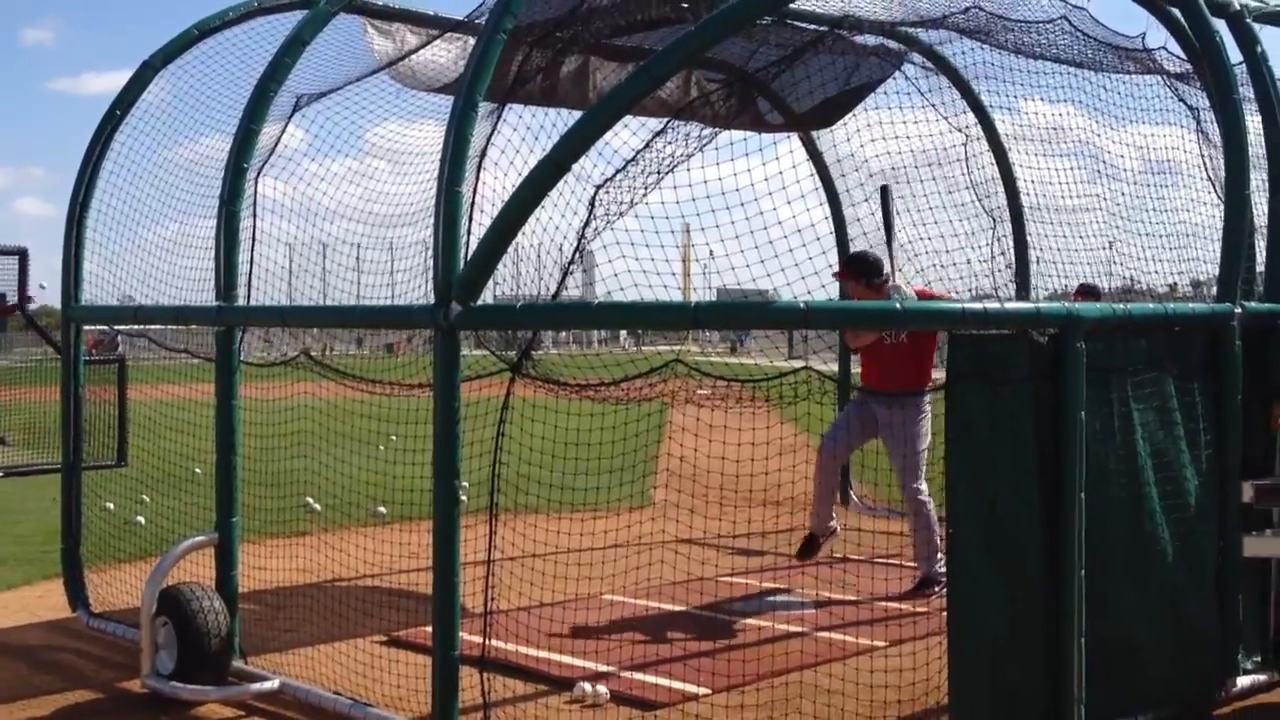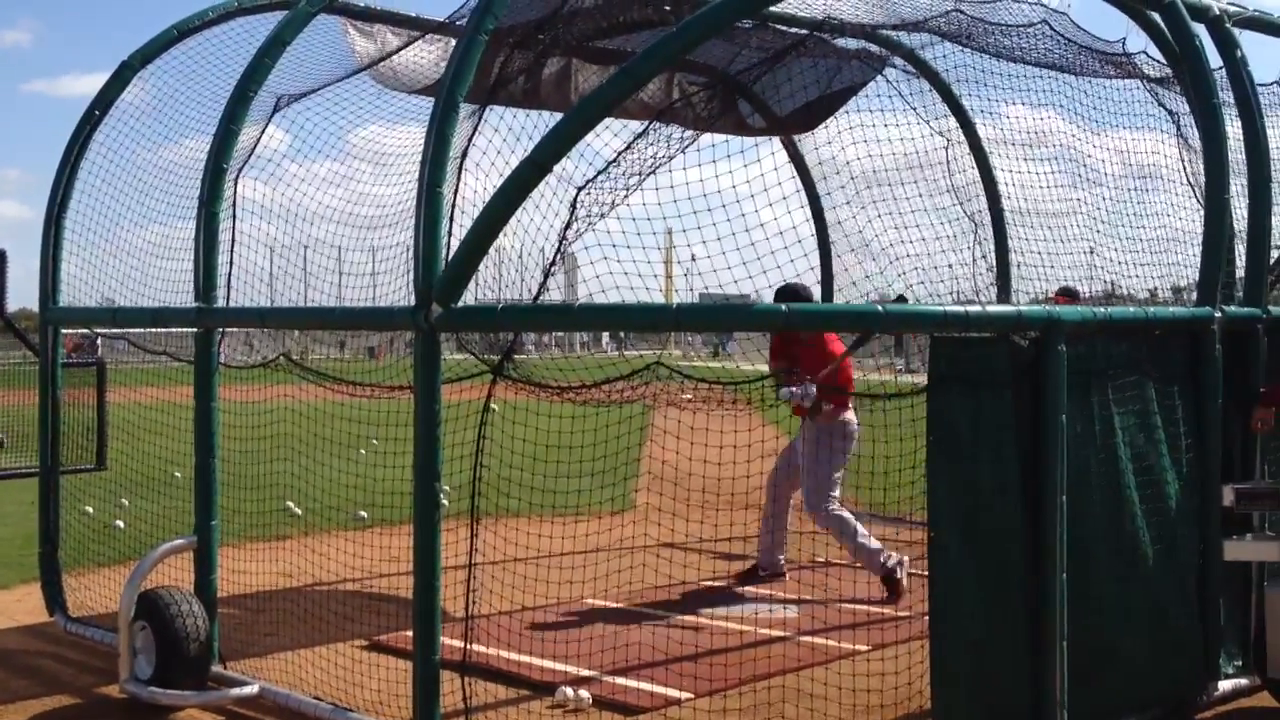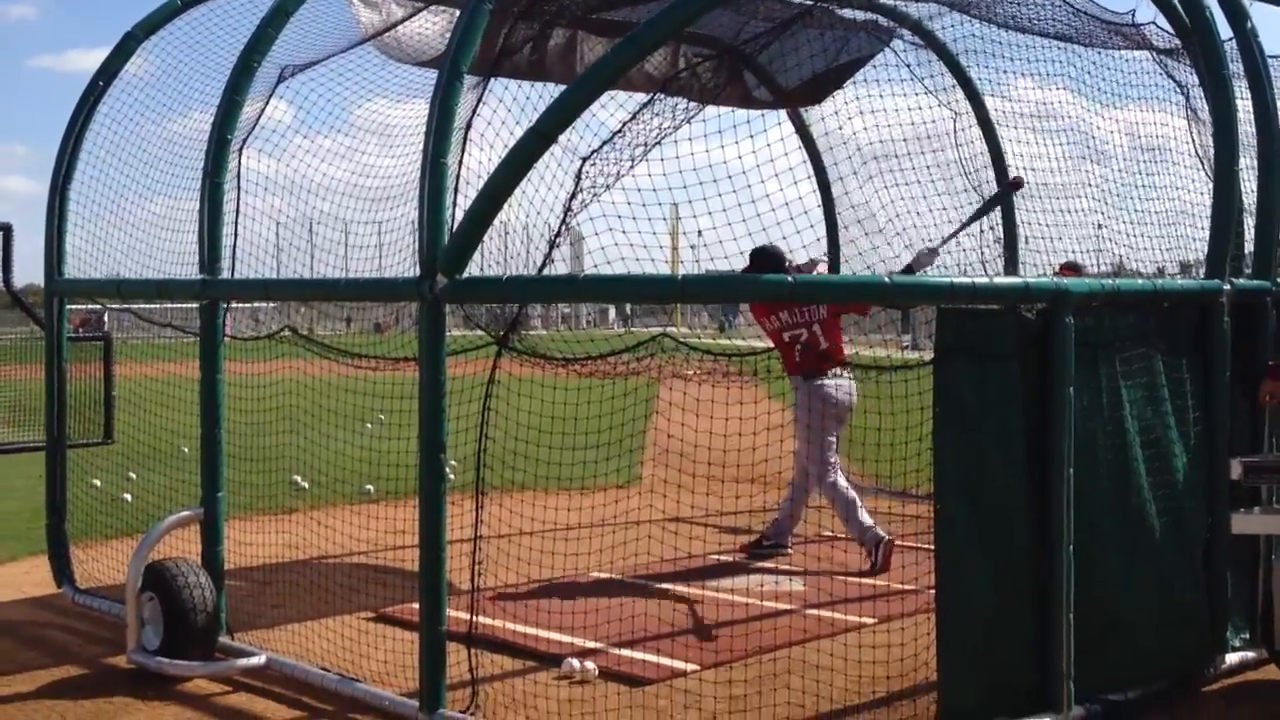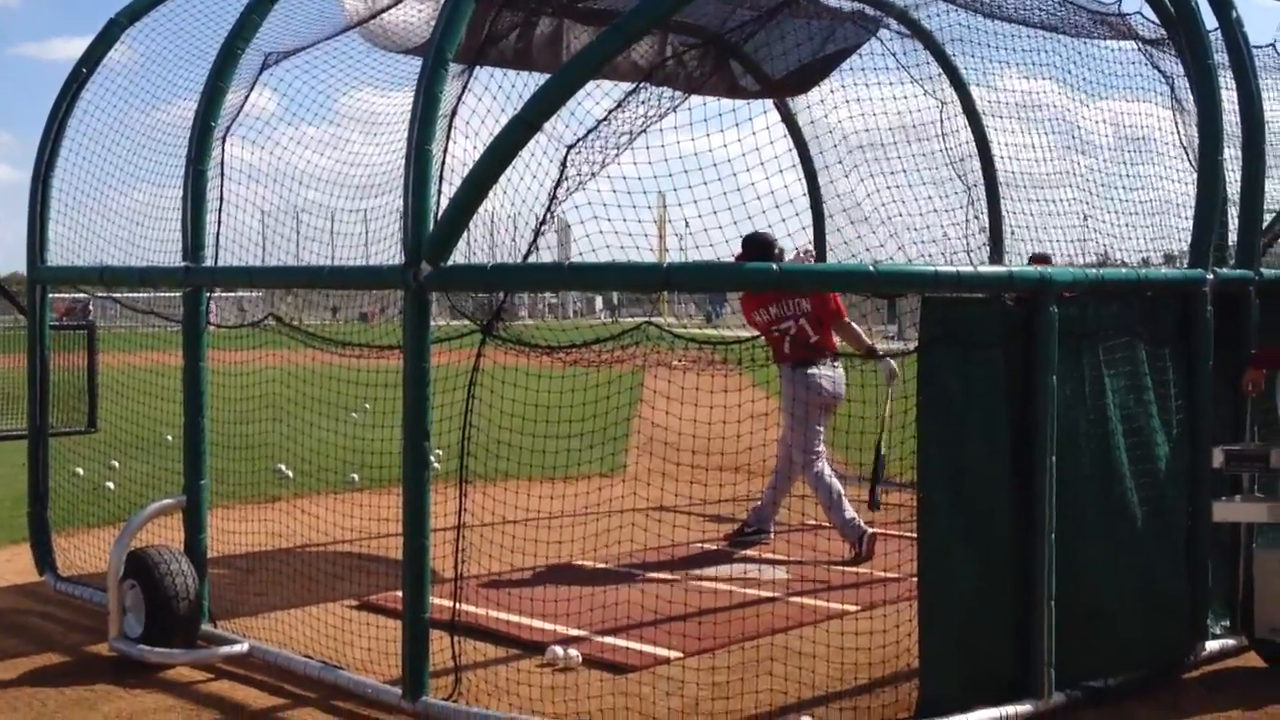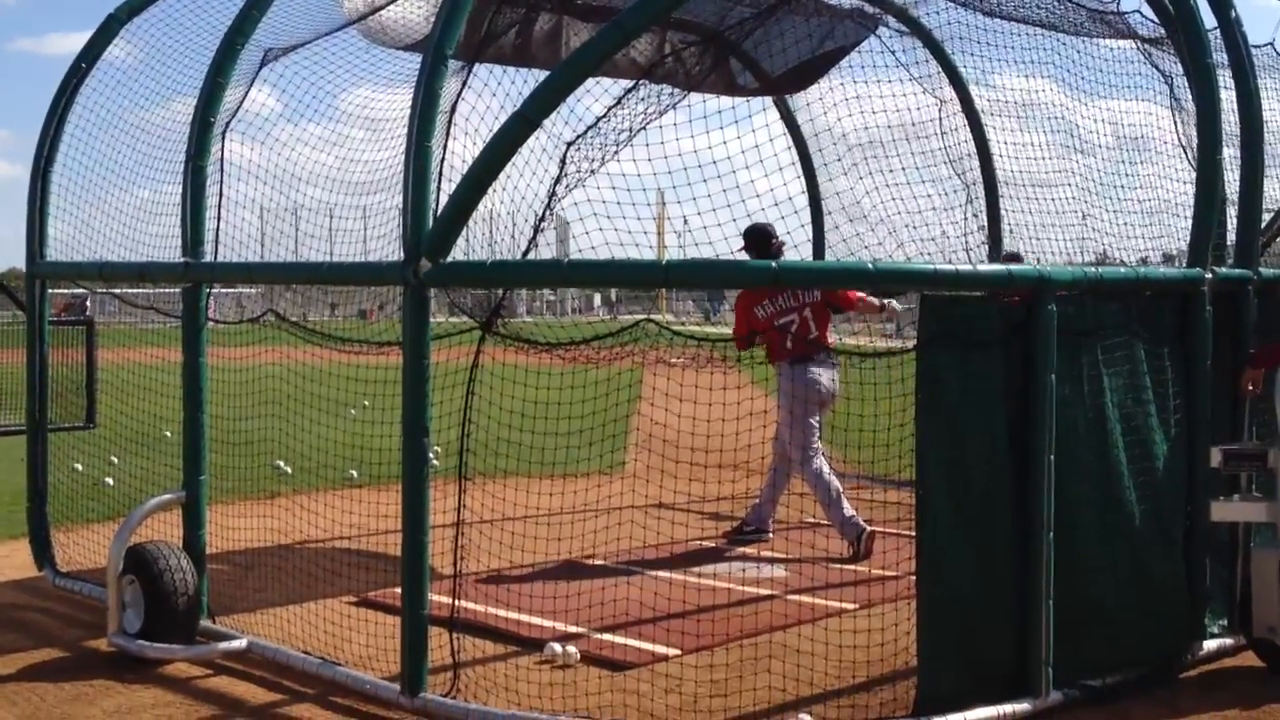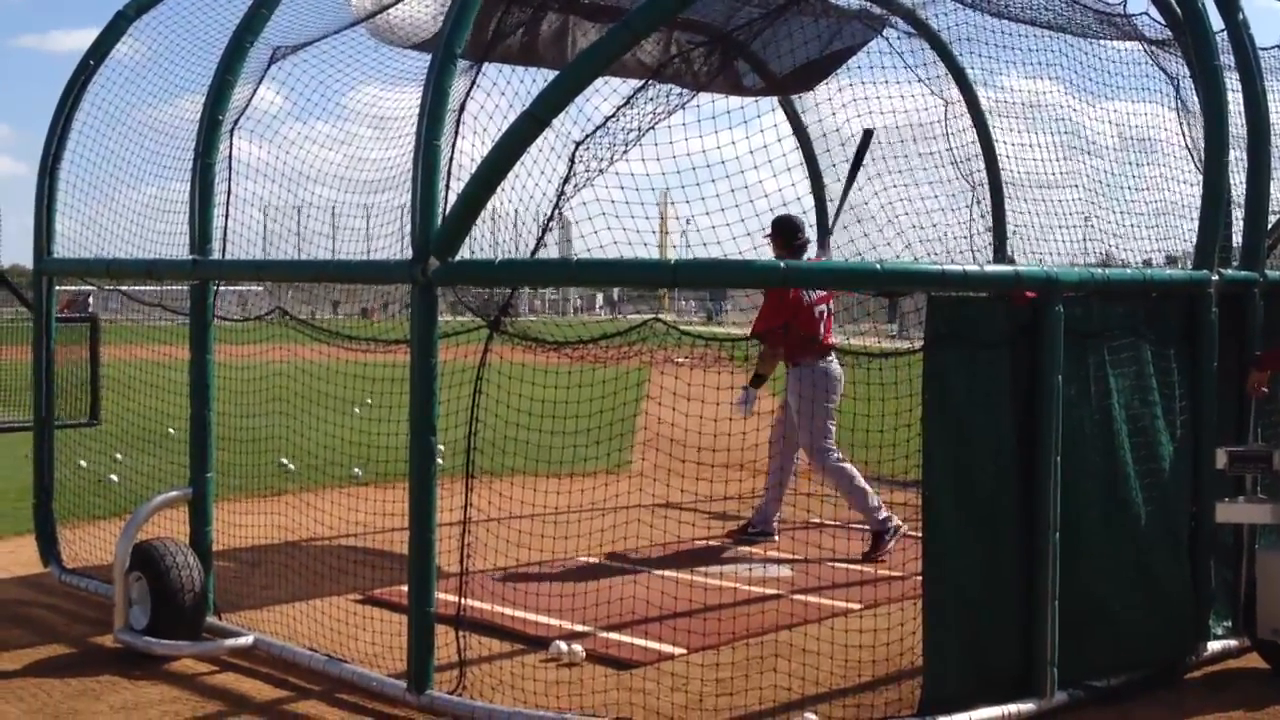
dt=0.4s
person 1, frame 1
left shoulder: (919, 298)
right elbow: (855, 340)
left hip: (910, 404)
right hip: (869, 399)
left knee: (913, 487)
right knee: (829, 450)
left ankle: (935, 573)
right ankle: (821, 527)
person 1, frame 2
left shoulder: (829, 353)
right shoulder: (786, 336)
left elbow: (827, 410)
right elbow: (779, 370)
right wrist: (793, 389)
left hip: (831, 426)
right hip: (812, 424)
left knee: (820, 504)
right knee: (778, 485)
left ankle: (887, 564)
right ankle: (771, 563)
person 1, frame 3
left shoulder: (761, 308)
left wrist: (803, 269)
right wrist: (913, 268)
left hip: (813, 390)
right hip: (842, 384)
left knee: (825, 472)
right knee: (807, 467)
left ankle: (875, 540)
right ankle: (777, 536)
person 1, frame 4
left shoulder: (750, 302)
right elbow: (842, 325)
right wrist: (877, 355)
left hip: (800, 379)
right hip: (832, 374)
left knee: (810, 461)
right knee: (788, 455)
left ankle: (856, 533)
right ankle: (759, 523)
person 1, frame 5
left shoulder: (748, 299)
left elbow: (743, 344)
right elbow: (856, 302)
right wrist: (885, 306)
left hip: (796, 376)
right hip: (824, 370)
left knee: (807, 459)
right knee: (784, 451)
left ankle: (854, 530)
right ankle: (758, 522)
person 1, frame 6
left shoulder: (782, 287)
left elbow: (774, 347)
left wrist: (753, 385)
left hip: (810, 373)
right hip: (820, 368)
left knee: (824, 456)
right knee: (781, 448)
left ankle: (883, 523)
right ankle: (763, 523)
